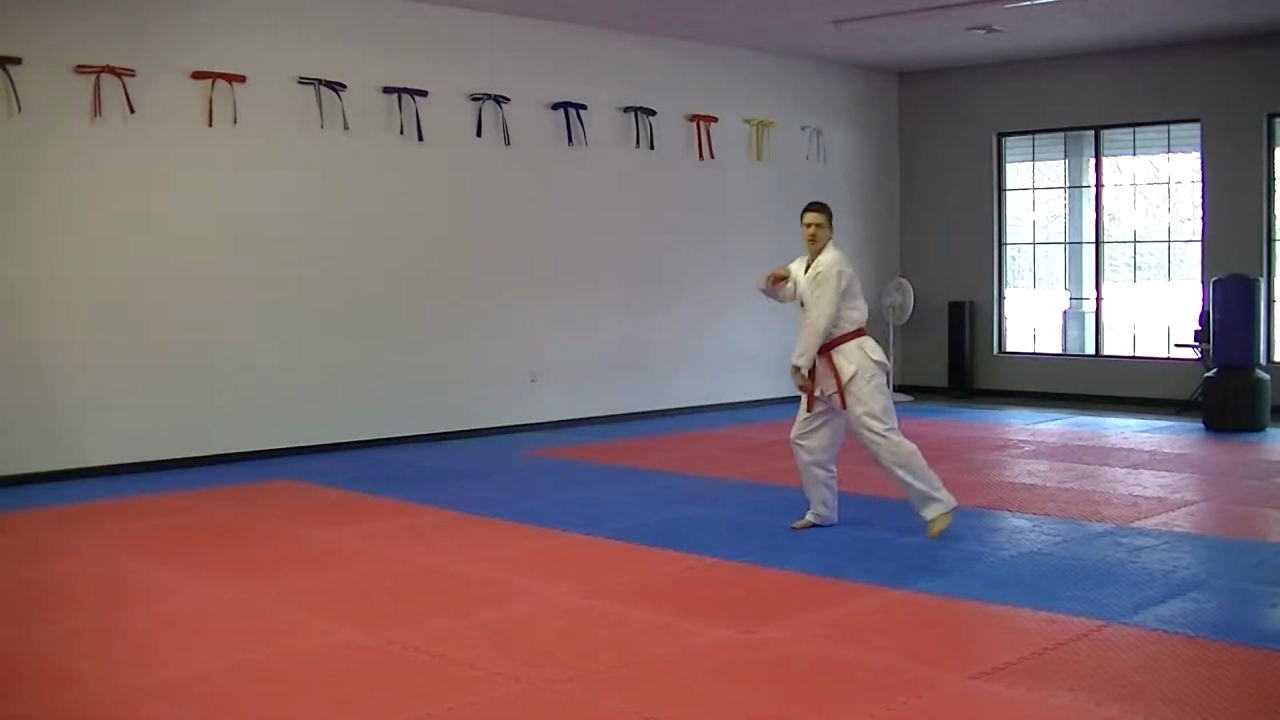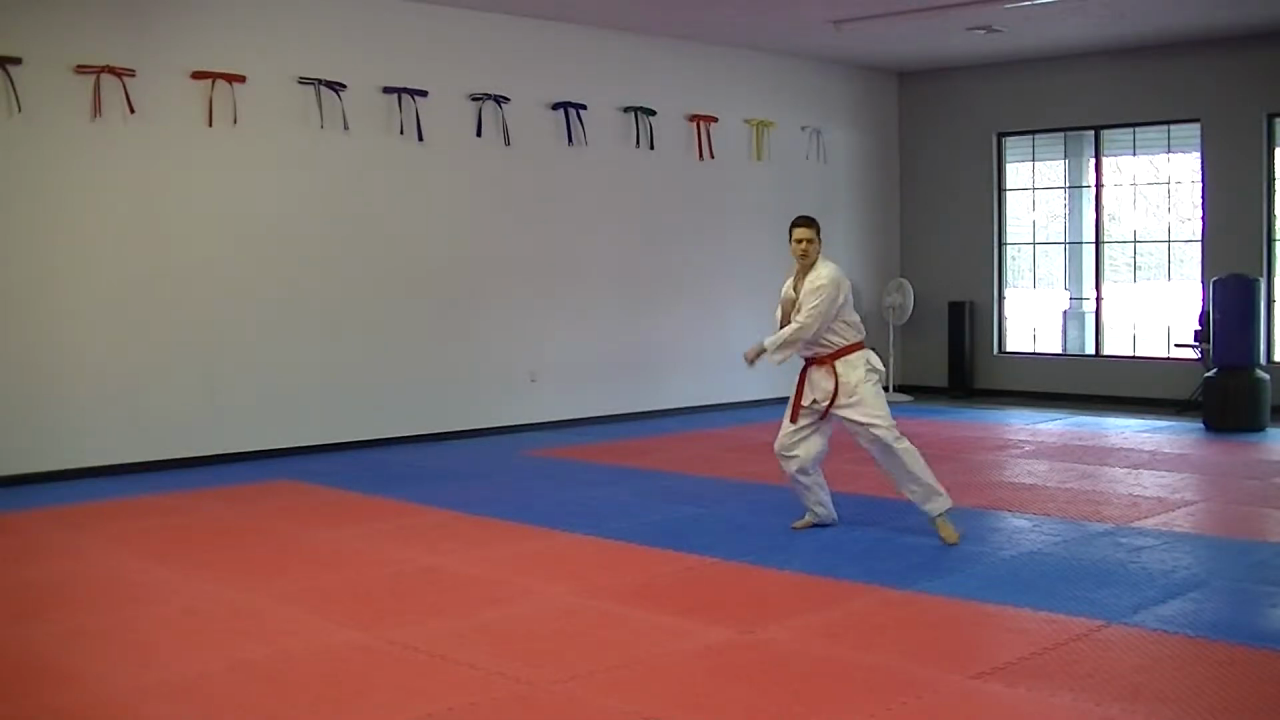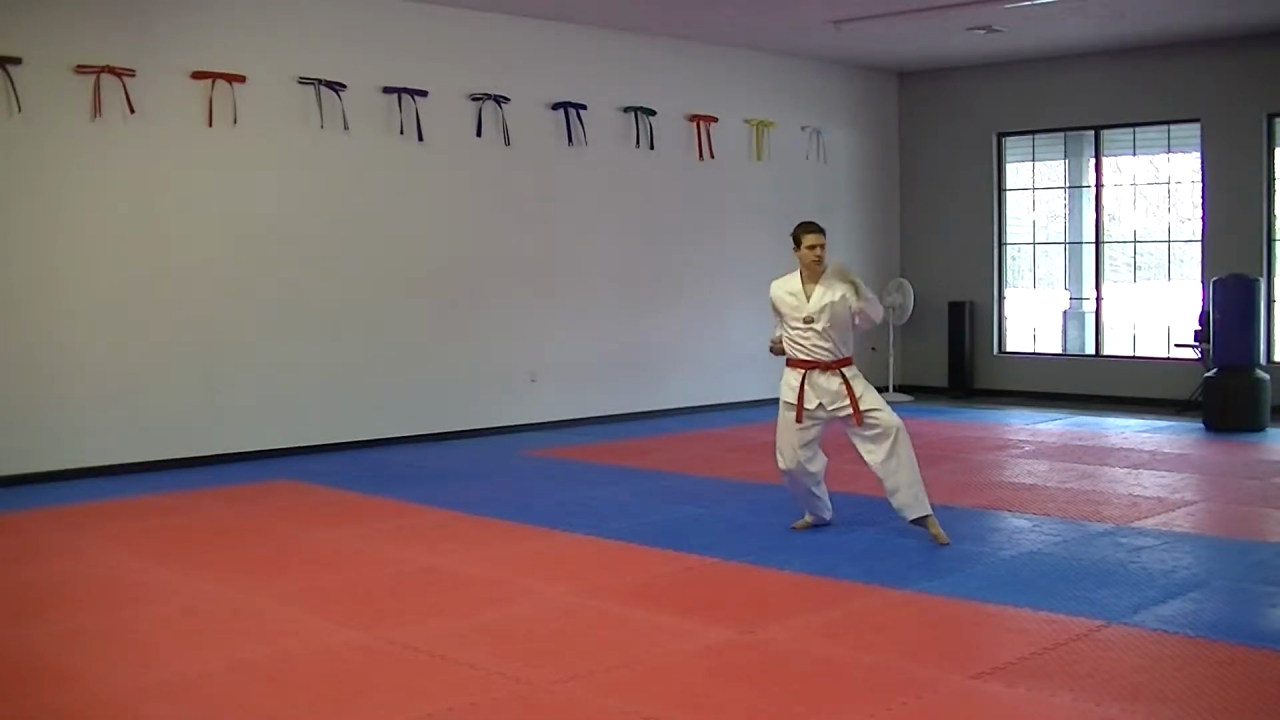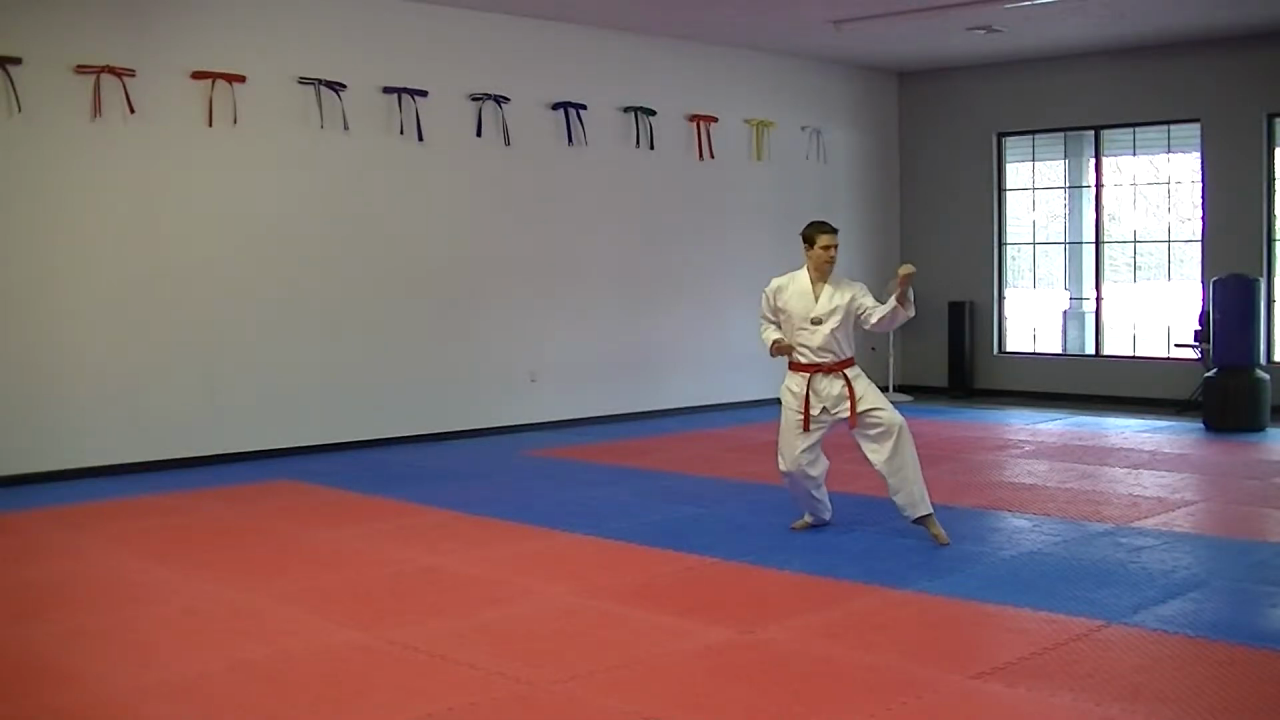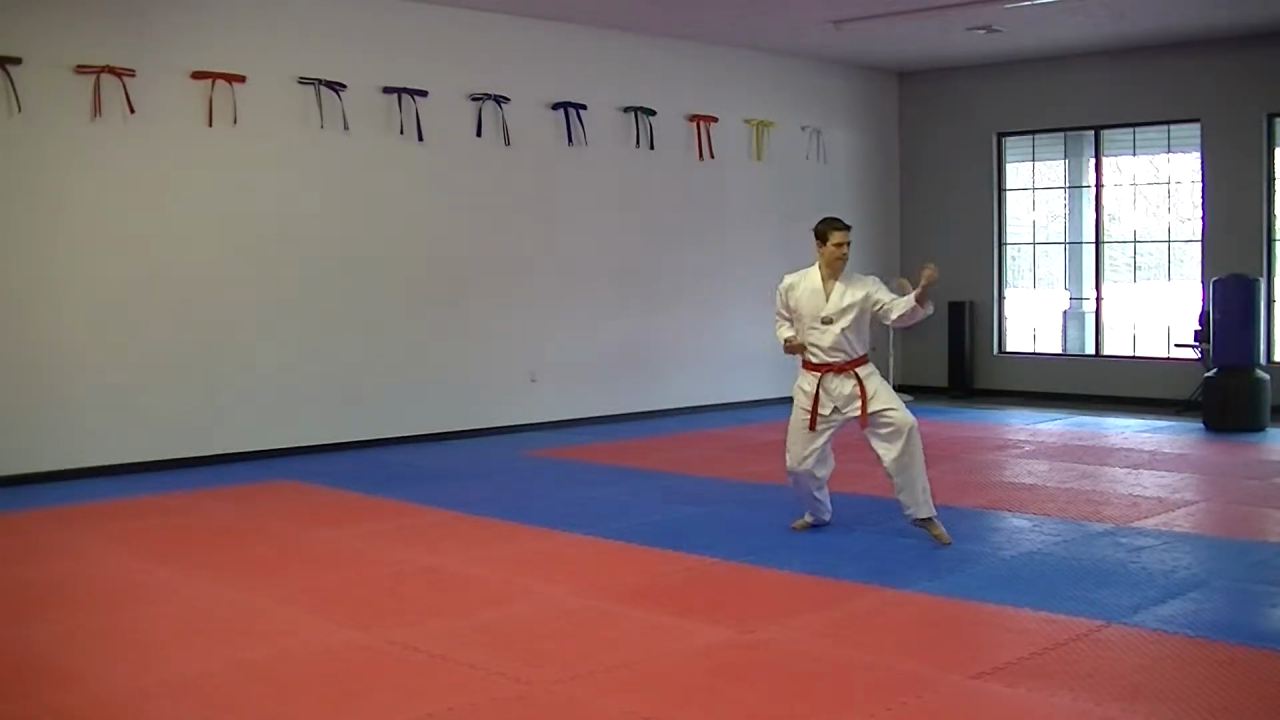
dt=0.2s
person 1, frame 1
left shoulder: (831, 265)
right shoulder: (803, 266)
left elbow: (818, 321)
right elbow: (777, 294)
left wrist: (799, 365)
right wrist: (774, 280)
left hip: (854, 361)
right hip: (827, 366)
left knee: (882, 434)
right knee: (806, 440)
left ankle: (937, 506)
right ankle: (822, 511)
person 1, frame 2
left shoulder: (829, 277)
right shoulder: (792, 284)
left elbow: (804, 330)
right elbow: (788, 325)
left wrist: (762, 349)
right wrist: (785, 315)
left hip: (851, 369)
right hip: (814, 375)
left knee: (883, 437)
right knee: (790, 448)
left ankle: (936, 509)
right ankle: (820, 511)
person 1, frame 3
left shoulder: (842, 287)
right shoulder: (779, 289)
left elbow: (871, 316)
left wrist: (854, 286)
right wrist: (778, 341)
left hip: (843, 379)
right hip: (800, 384)
left knee: (889, 428)
right knee: (793, 461)
left ankle: (920, 512)
right ankle: (818, 512)
person 1, frame 4
left shoulder: (850, 290)
right shoulder: (780, 288)
left elbow: (881, 319)
right elbow: (768, 322)
left wrist: (902, 292)
right wrist: (775, 341)
left hip: (846, 380)
right hip: (803, 385)
left knee: (892, 426)
right knee: (794, 462)
left ankle: (921, 512)
right ankle: (817, 513)
person 1, frame 5
left shoulder: (864, 287)
right shoulder: (793, 285)
left elbow: (898, 311)
right elbow: (783, 320)
left wrist: (921, 294)
right wrist: (790, 339)
left hip: (860, 378)
right hip: (815, 383)
left knee: (903, 427)
right knee: (801, 460)
left ankle: (923, 515)
right ankle: (816, 513)
